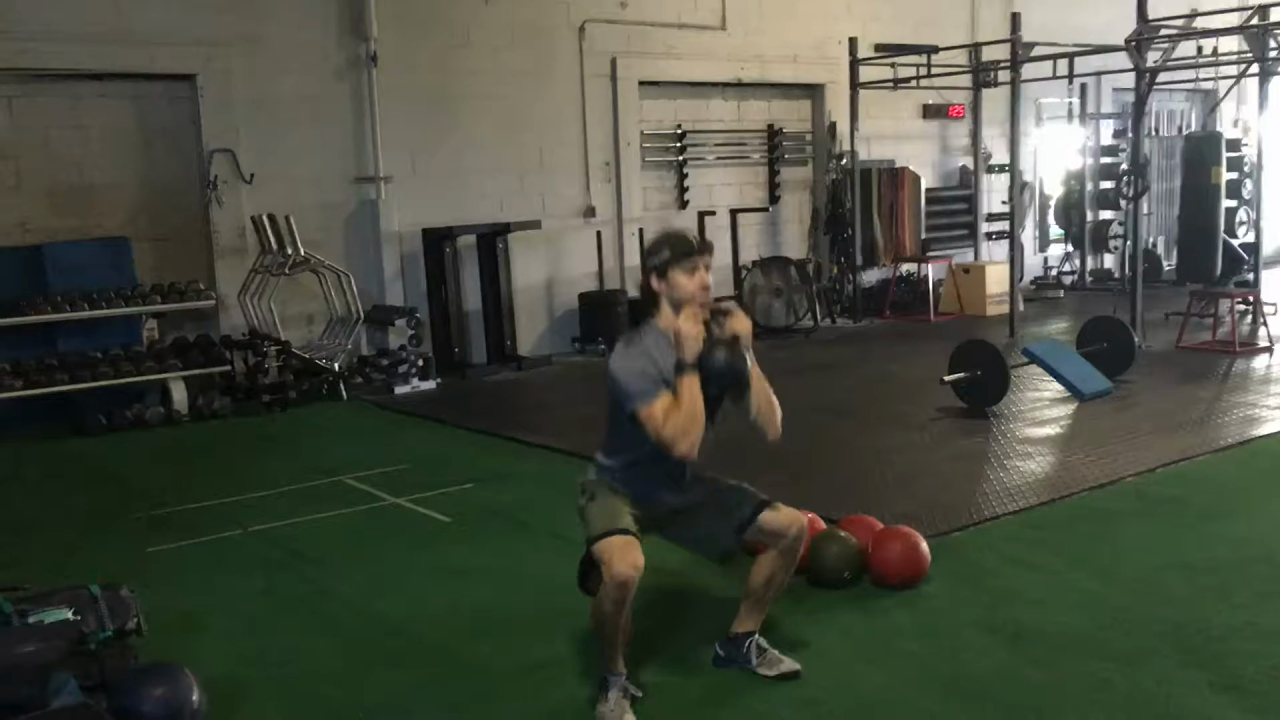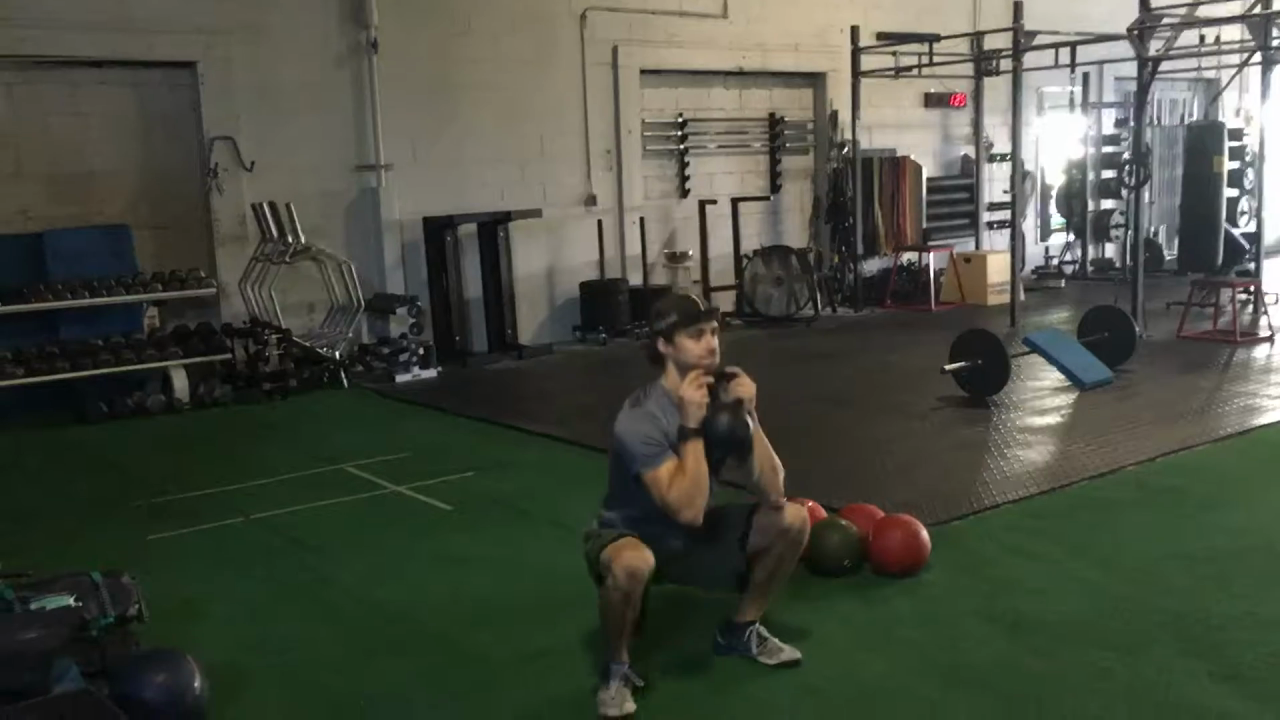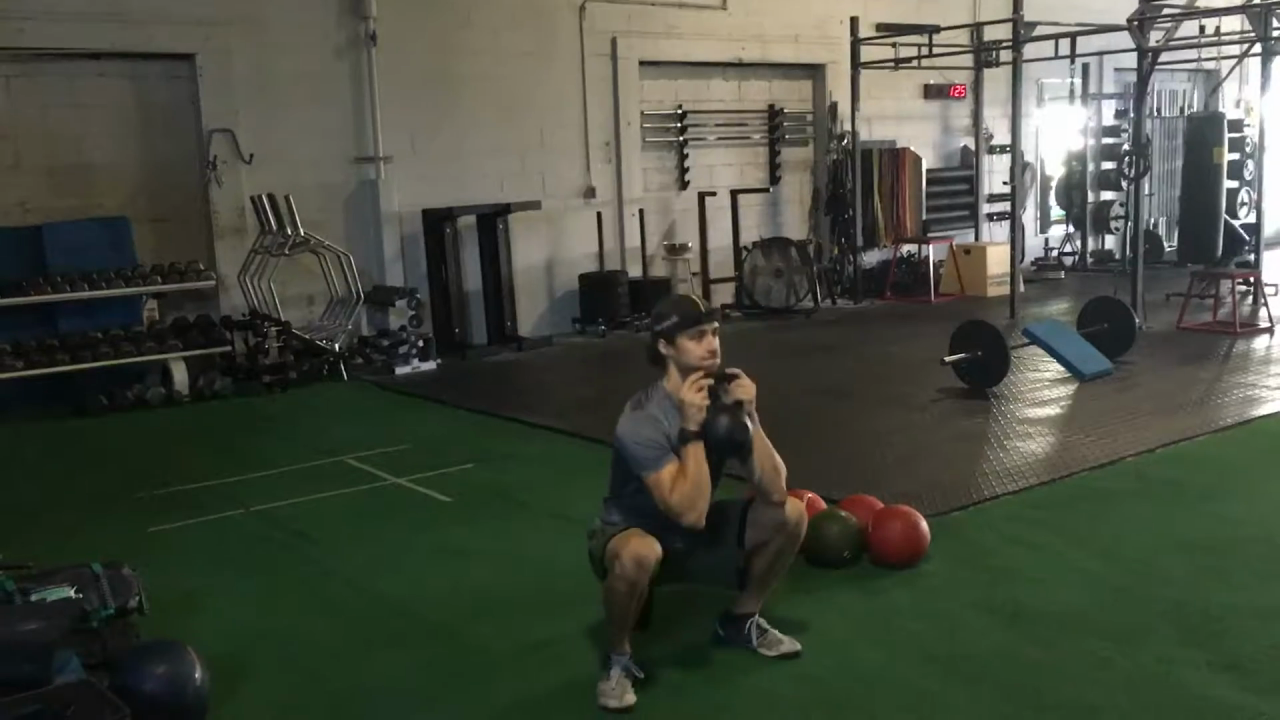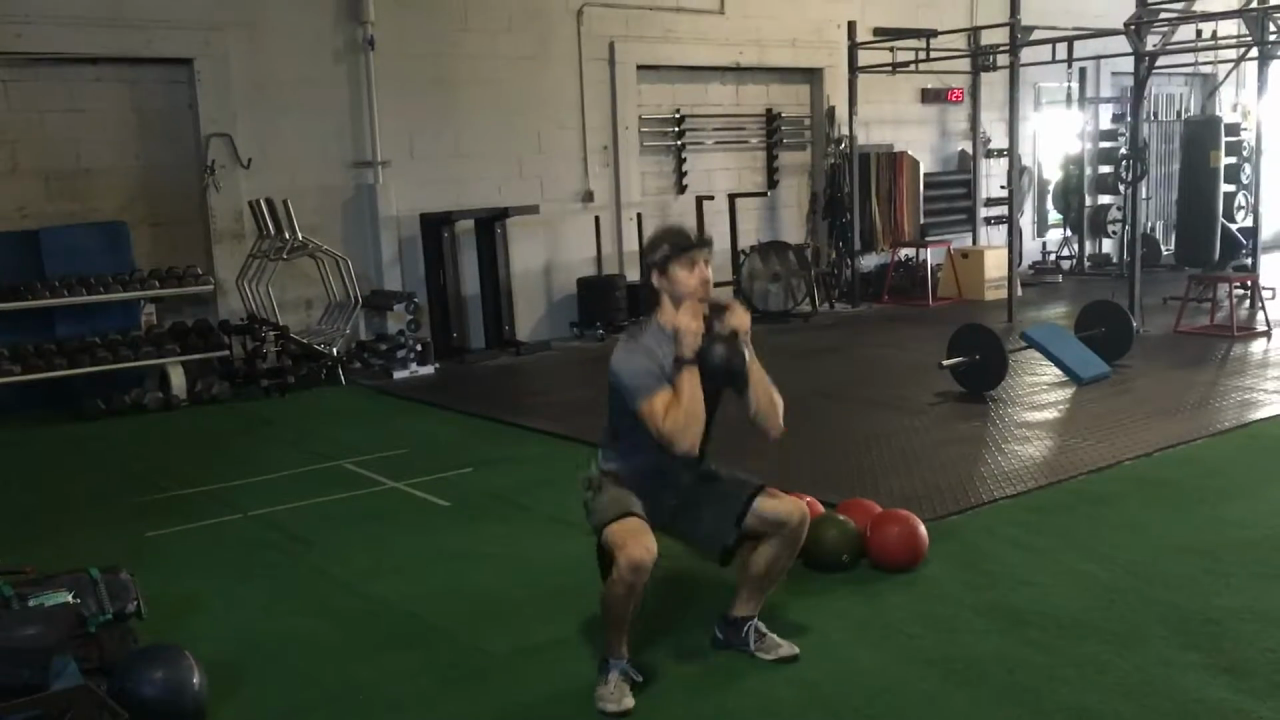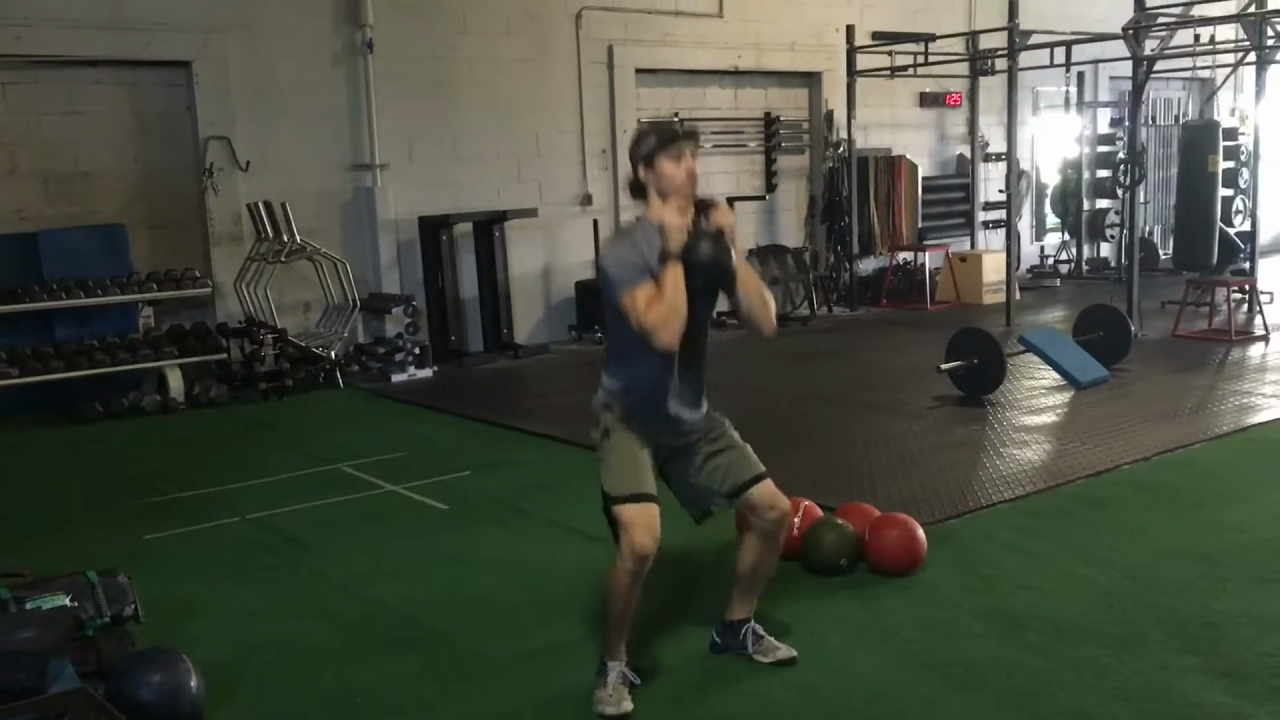
dt=0.2s
person 1, frame 1
left shoulder: (718, 338)
right shoulder: (634, 356)
left elbow: (771, 426)
right elbow: (684, 443)
left wrist: (744, 351)
right wrist: (687, 360)
left hip: (683, 488)
right hip: (618, 490)
left knee: (790, 529)
right knee: (623, 570)
left ankle: (740, 641)
right ankle: (614, 679)
person 1, frame 2
left shoulder: (726, 398)
right shoulder: (640, 420)
left elbow: (772, 490)
right elbow: (688, 510)
left wrist: (748, 416)
right wrist: (691, 425)
left hip: (688, 535)
right hip: (625, 534)
left knee: (792, 523)
right knee: (632, 566)
left ankle: (740, 630)
right ankle: (617, 668)
person 1, frame 3
left shoulder: (728, 400)
right shoulder: (641, 422)
left elbow: (775, 492)
right elbow: (691, 513)
left wrist: (750, 417)
right wrist: (690, 428)
left hip: (693, 537)
right hip: (628, 532)
left knee: (790, 516)
right knee: (640, 554)
left ankle: (740, 621)
right ankle: (618, 659)
person 1, frame 4
right shoulder: (636, 355)
left elbow: (773, 425)
right elbow: (684, 440)
left wrist: (745, 350)
right wrist: (687, 356)
left hip: (688, 485)
right hip: (623, 487)
left knee: (791, 518)
right knee: (637, 555)
left ankle: (737, 623)
right ankle: (615, 662)
person 1, frame 5
right shoulder: (625, 250)
left elbow: (765, 322)
right elbow: (664, 334)
left wrist: (730, 248)
right wrist: (672, 250)
left hip: (691, 419)
right hip: (627, 420)
left knee: (774, 512)
right knee: (641, 542)
left ankle: (735, 626)
right ankle: (614, 664)
